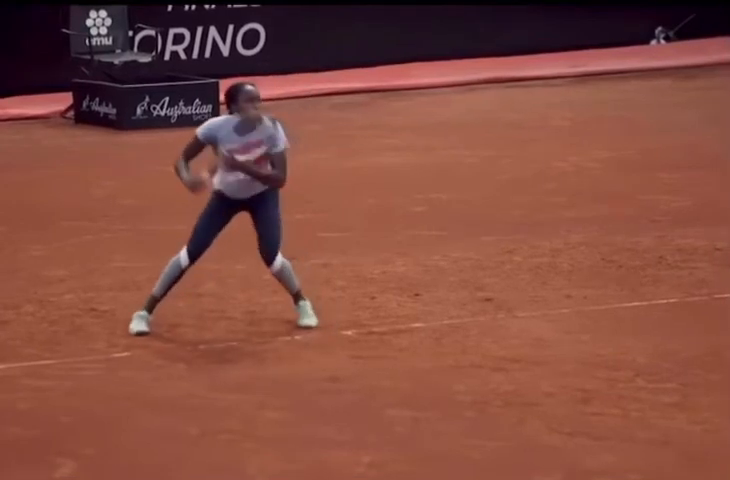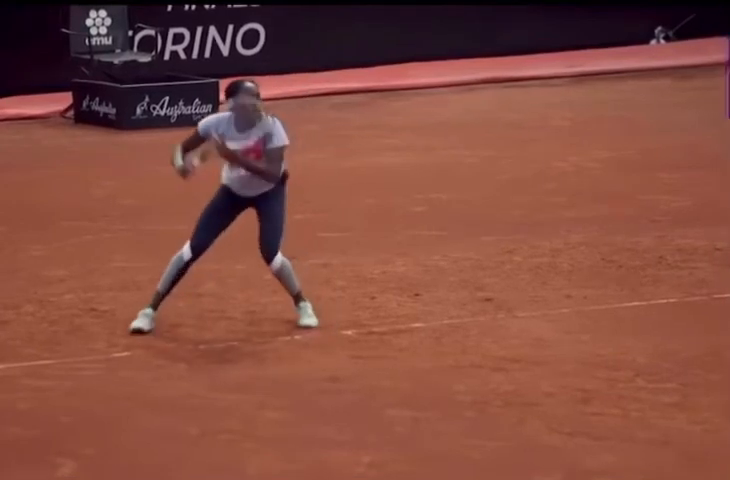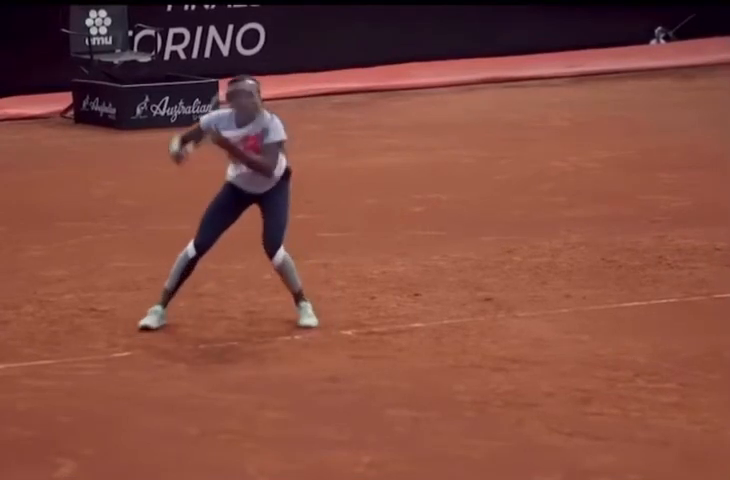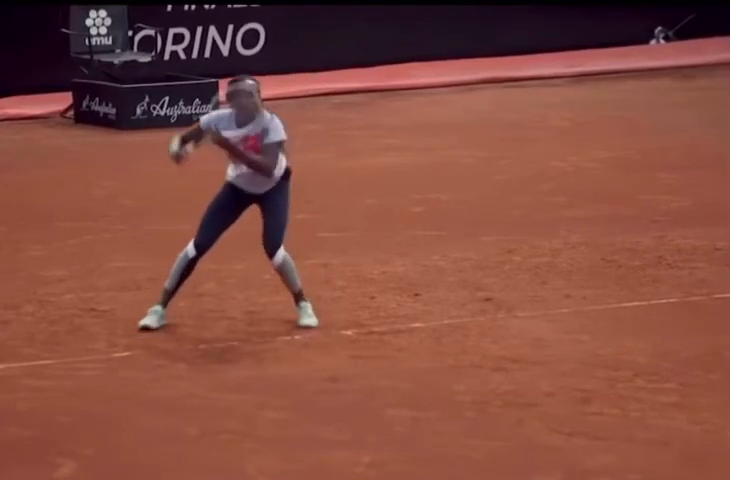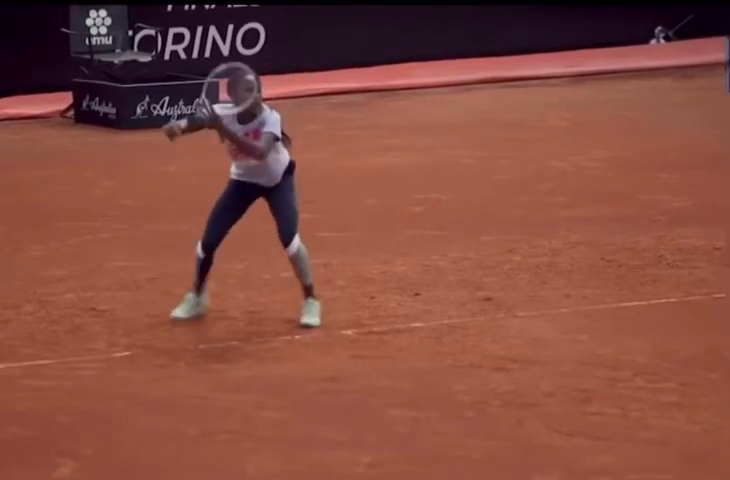
dt=0.4s
person 1, frame 1
left shoulder: (271, 129)
right shoulder: (216, 127)
left elbow: (280, 179)
right elbow: (182, 159)
left wrist: (242, 166)
right wrist: (187, 178)
left hip: (262, 195)
right hip: (225, 195)
left knee: (270, 255)
right knee: (191, 252)
left ankle: (302, 304)
right ankle: (145, 312)
person 1, frame 2
left shoulder: (271, 126)
right shoulder: (217, 123)
left elbow: (274, 175)
right elbow: (182, 149)
left wrist: (235, 157)
right wrist: (182, 164)
left hip: (268, 192)
right hip: (232, 190)
left knee: (270, 254)
right knee: (193, 248)
left ankle: (302, 304)
right ankle: (150, 310)
person 1, frame 3
left shoulder: (270, 123)
right shoulder: (219, 119)
left elbow: (269, 169)
right elbow: (181, 140)
left wrist: (231, 148)
right wrist: (178, 150)
left hip: (273, 188)
right hip: (237, 187)
left knee: (273, 249)
right knee: (198, 245)
left ankle: (303, 304)
right ankle: (160, 308)
person 1, frame 4
left shoulder: (271, 123)
right shoulder: (219, 120)
left elbow: (268, 168)
right elbow: (181, 139)
left wrist: (230, 147)
right wrist: (178, 149)
left hip: (273, 187)
right hip: (238, 186)
left knee: (273, 248)
right knee: (198, 245)
left ankle: (303, 304)
right ankle: (160, 308)
person 1, frame 5
left shoulder: (270, 117)
right shoulder: (220, 114)
left elbow: (260, 152)
right elbow: (182, 125)
left wrist: (222, 128)
right wrist: (174, 128)
left hip: (278, 180)
right hip: (243, 181)
left knee: (288, 239)
right knee: (208, 242)
left ankle: (311, 301)
right ankle: (196, 298)
